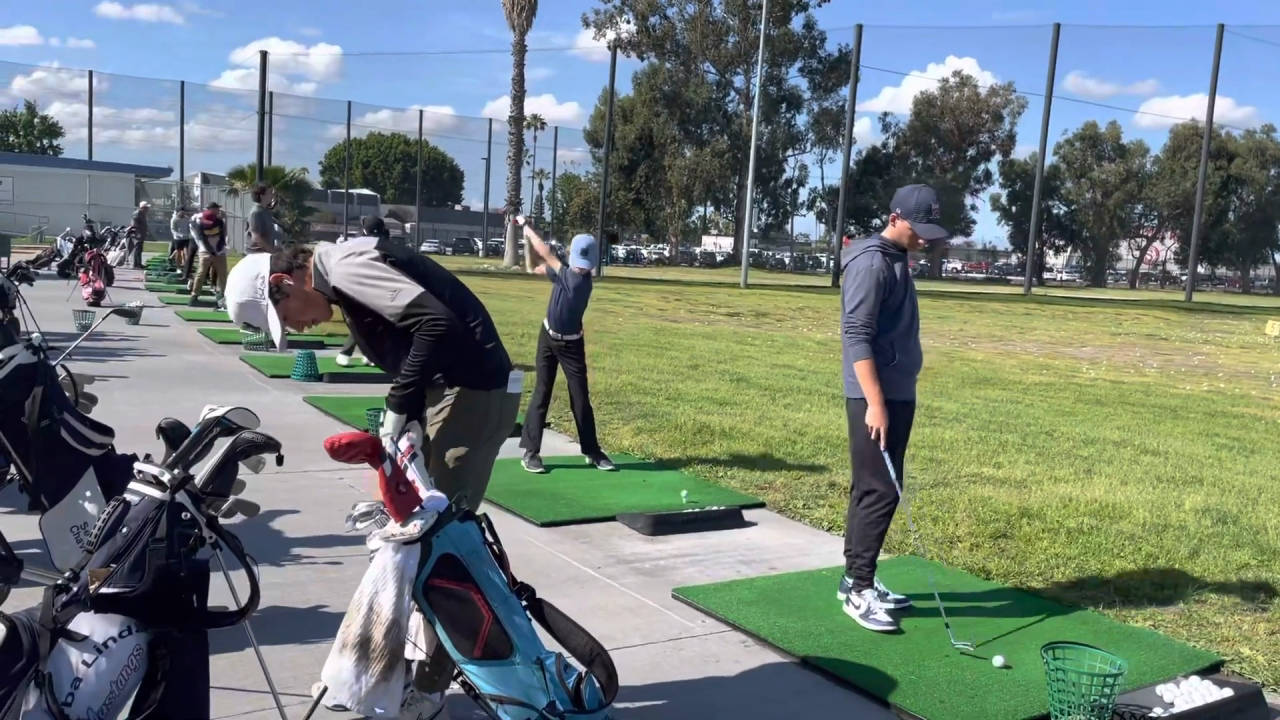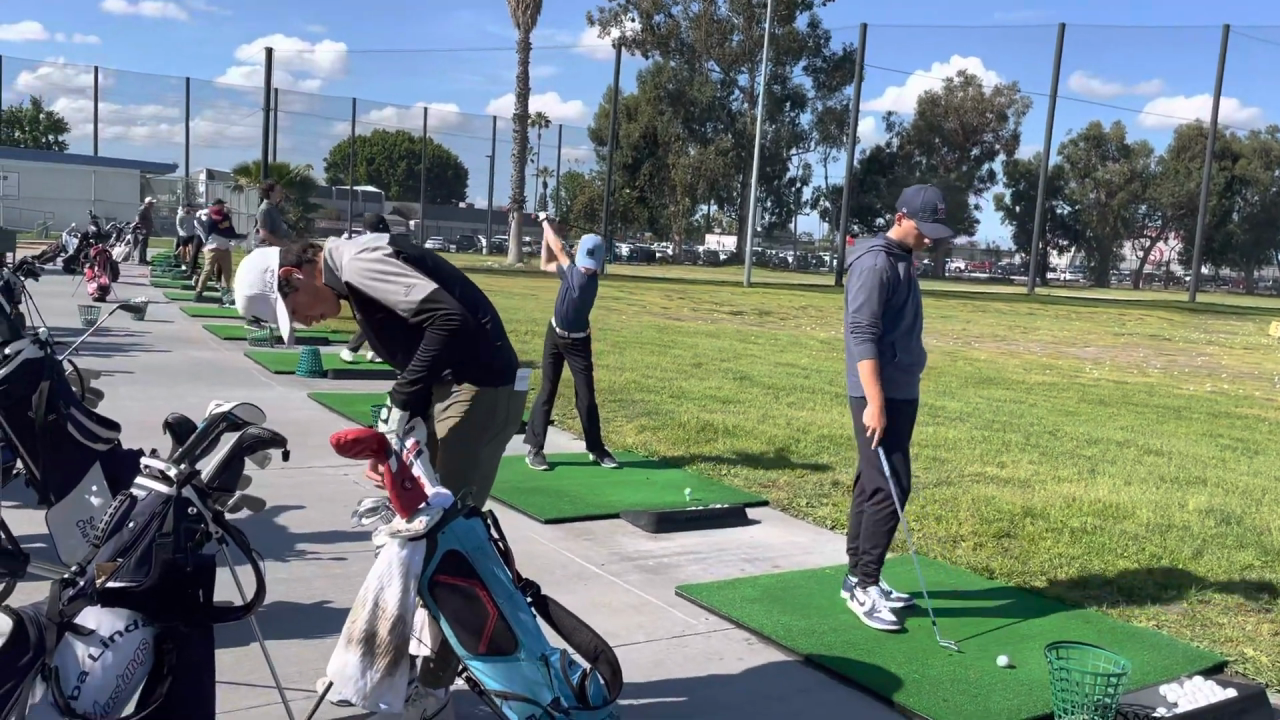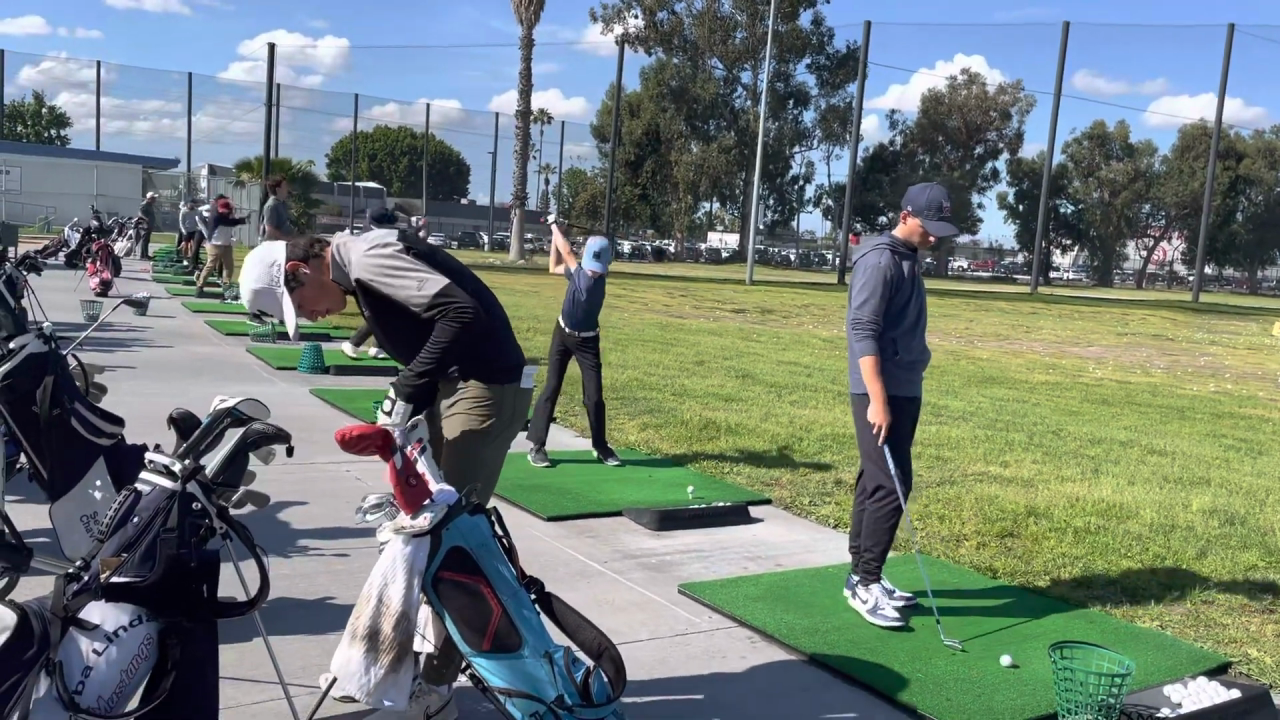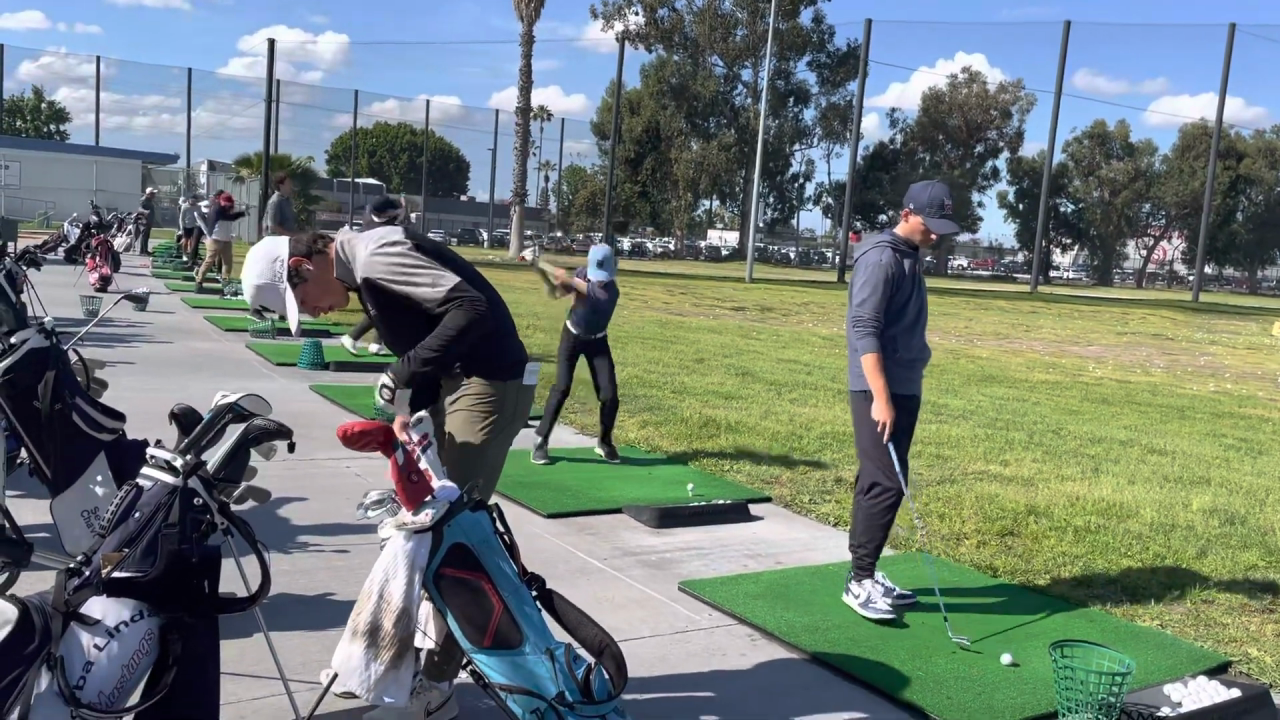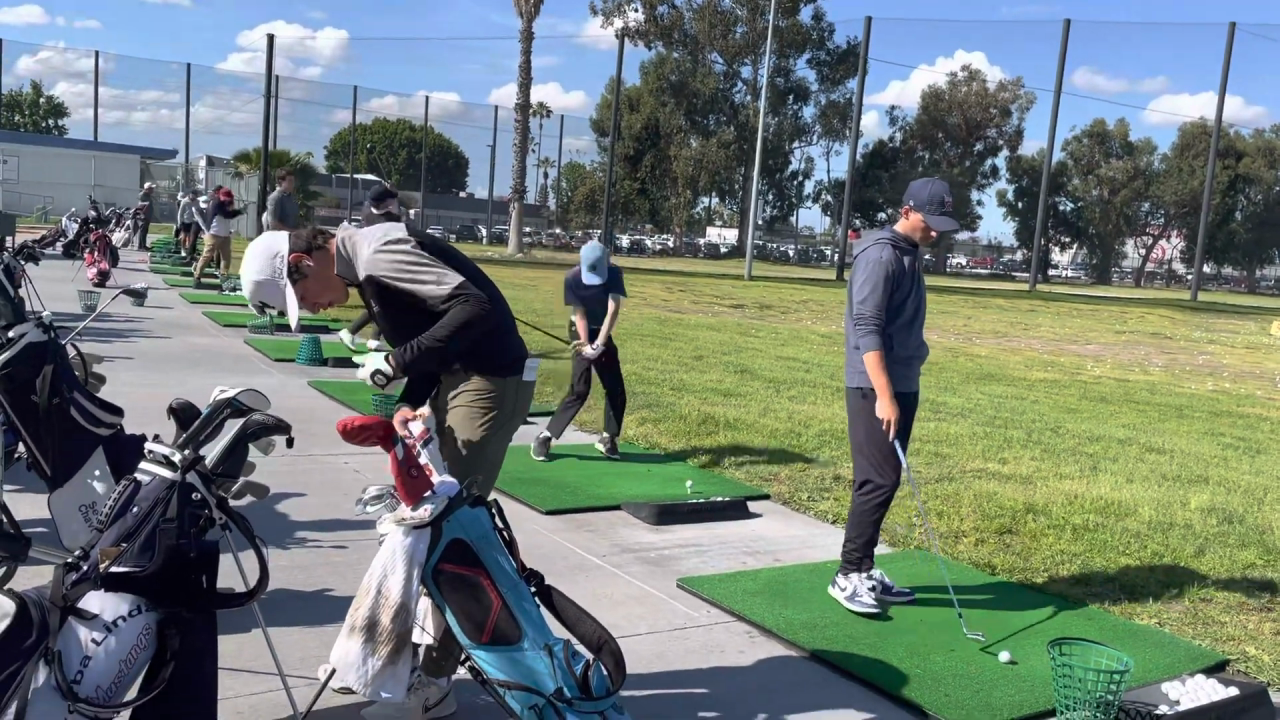
dt=0.1s
person 1, frame 1
left shoulder: (346, 265)
right shoulder: (342, 277)
left elbow: (437, 324)
left wrist: (396, 409)
right wrist: (402, 429)
left hip: (474, 392)
right hip: (445, 389)
person 1, frame 2
left shoulder: (358, 261)
right shoulder: (352, 275)
left elbow: (450, 320)
left wrist: (399, 402)
right wrist: (396, 427)
left hip: (481, 390)
right hip: (449, 388)
person 1, frame 3
left shoulder: (367, 256)
right shoulder: (358, 271)
left elbow: (463, 314)
left wrist: (404, 392)
right wrist: (401, 418)
left hip: (486, 387)
right hip: (454, 384)
right ankle: (416, 653)
person 1, frame 4
left shoulder: (375, 254)
right shoulder: (364, 268)
left elbow: (473, 309)
left wrist: (401, 377)
right wrist: (408, 408)
left hip: (489, 384)
right hip: (455, 381)
right ankle: (419, 648)
person 1, frame 5
left shoulder: (377, 250)
right shoulder: (364, 264)
left elbow: (476, 307)
left wrist: (397, 363)
right wrist: (410, 403)
left hip: (489, 380)
right hip: (457, 377)
right ankle: (419, 644)
person 2, frame 1
left shoulder: (897, 260)
right shoulder: (870, 264)
right elbow: (857, 338)
right wrist: (875, 403)
left hip: (898, 393)
right hip: (875, 397)
left knee: (876, 488)
right knee: (878, 490)
left ankle: (856, 576)
right ankle: (859, 590)
person 2, frame 2
left shoulder: (902, 260)
right shoulder: (874, 263)
right elbow: (861, 337)
right wrist: (874, 403)
left hip: (902, 392)
right hip: (878, 395)
left knee: (874, 485)
right knee: (888, 487)
left ankle: (858, 576)
right ankle: (864, 587)
person 2, frame 3
left shoulder: (909, 258)
right shoulder: (879, 261)
right elbow: (863, 334)
right wrist: (877, 399)
left hip: (905, 390)
right hip: (880, 392)
left knee: (875, 483)
right knee: (890, 485)
left ankle: (861, 574)
right ankle: (867, 584)
person 2, frame 4
left shoulder: (911, 257)
right shoulder: (880, 259)
right elbow: (865, 332)
right wrist: (881, 398)
left hip: (905, 387)
right hip: (878, 389)
left knee: (878, 482)
right knee: (885, 482)
left ankle: (866, 573)
right ankle: (859, 581)
person 2, frame 5
left shoulder: (911, 254)
right shoulder: (880, 256)
right elbow: (867, 329)
right wrist: (883, 395)
left hip: (903, 384)
right hip: (876, 386)
left knee: (880, 479)
right knee: (879, 479)
left ankle: (864, 569)
right ankle: (847, 575)
person 3, frame 1
left shoulder: (580, 280)
right shoulder: (565, 269)
left elbow: (547, 254)
right elbow: (535, 267)
left wrist: (527, 228)
right wrist: (527, 232)
left hip: (571, 344)
right hip: (548, 337)
left knee: (580, 399)
right knee: (541, 394)
left ankle: (592, 451)
right ankle: (530, 451)
person 3, frame 2
left shoulder: (587, 279)
right shoulder: (573, 269)
left elbow: (559, 250)
right elbow: (545, 265)
left wrist: (546, 222)
right wrist: (546, 231)
left hip: (578, 342)
right hip: (554, 335)
left knee: (586, 397)
right knee: (547, 392)
left ankle: (596, 449)
right ankle: (534, 448)
person 3, frame 3
left shoulder: (594, 282)
right shoulder: (580, 271)
left elbow: (567, 252)
right elbow: (554, 267)
left wrist: (554, 225)
right wrist: (555, 233)
left hip: (587, 341)
right hip: (563, 334)
left knee: (594, 395)
right knee: (551, 388)
left ankle: (600, 446)
right ankle: (536, 445)
person 3, frame 4
left shoulder: (610, 290)
right shoulder: (584, 277)
left elbow: (568, 278)
left hip: (596, 340)
right hip: (573, 336)
left knee: (609, 395)
right knee: (561, 389)
left ankle: (605, 443)
right ankle: (541, 441)
person 3, frame 5
left shoulder: (614, 273)
right shoulder: (572, 278)
left elbow: (613, 311)
right elbow: (580, 315)
left wrist: (599, 343)
right wrist: (585, 343)
left hip: (602, 335)
right hip: (582, 332)
left knee: (616, 390)
right knee: (580, 390)
left ankle: (608, 438)
right ankle: (546, 436)
